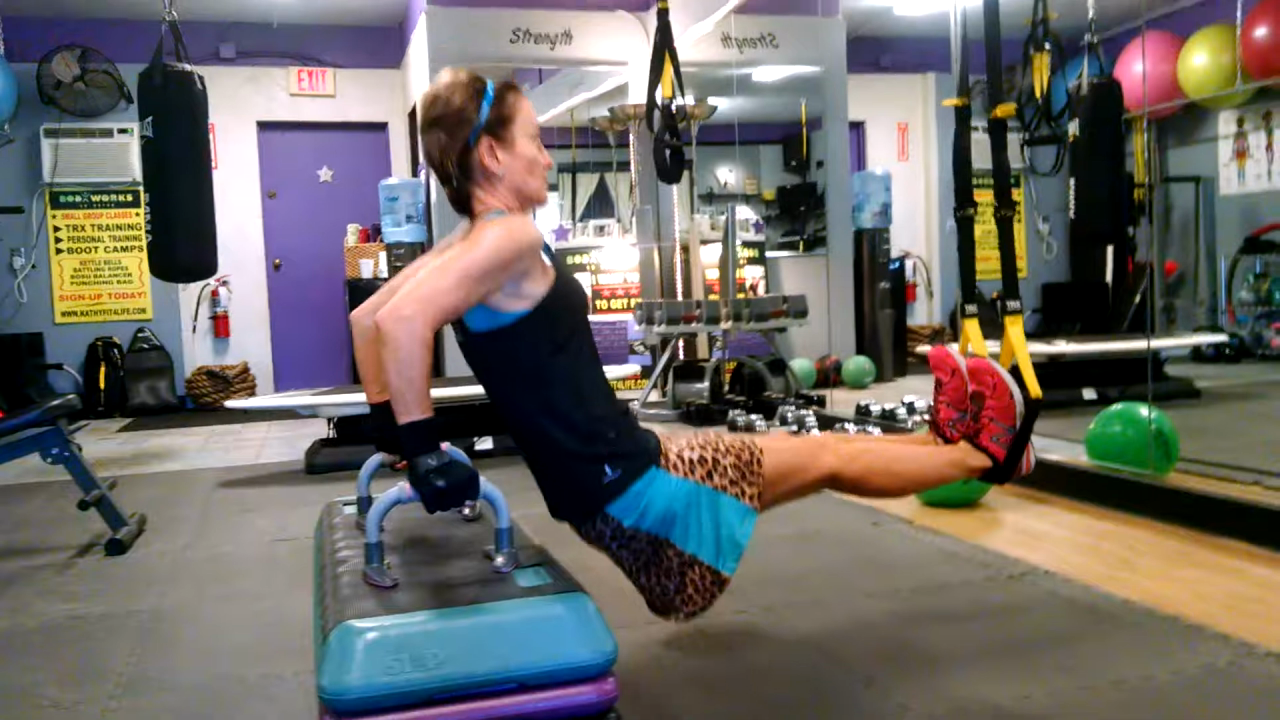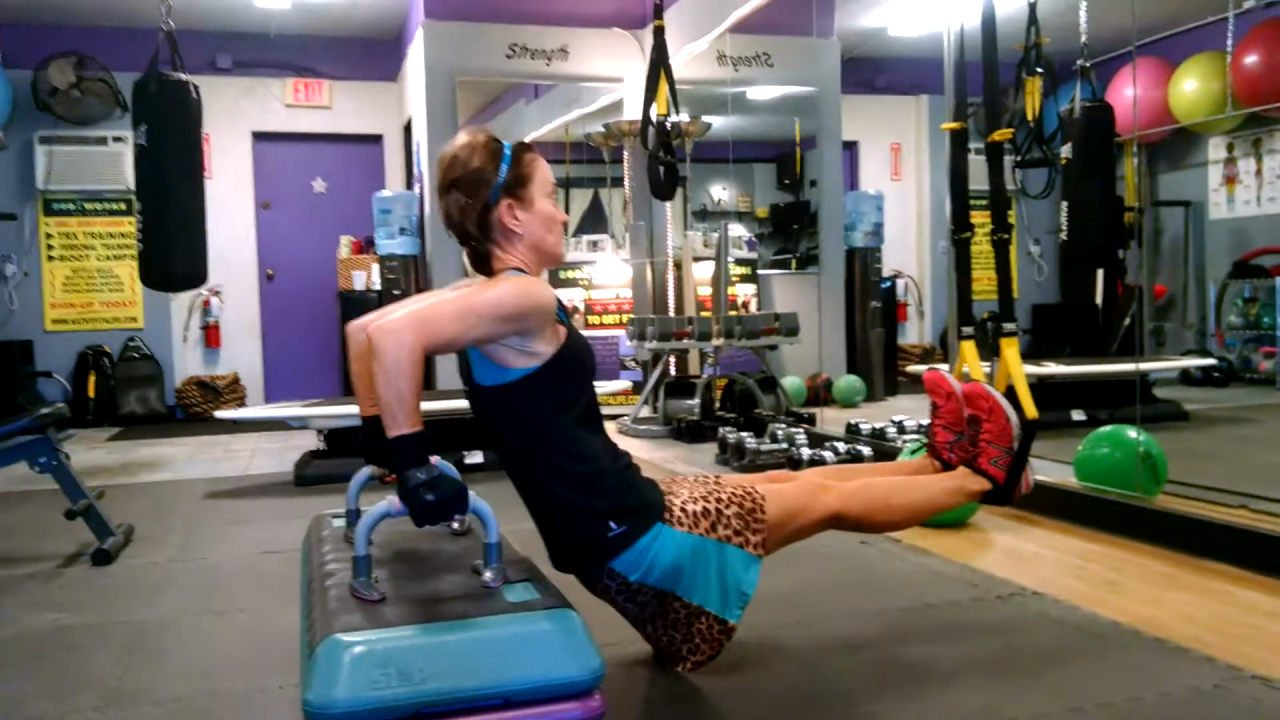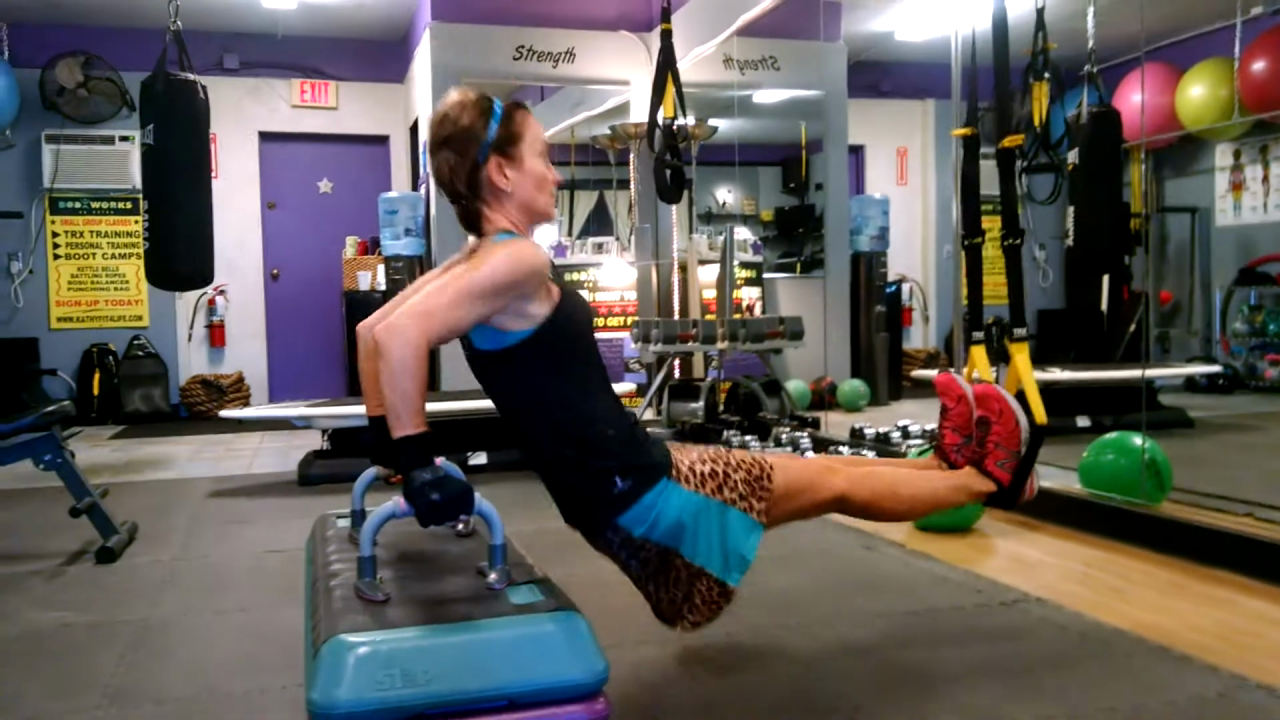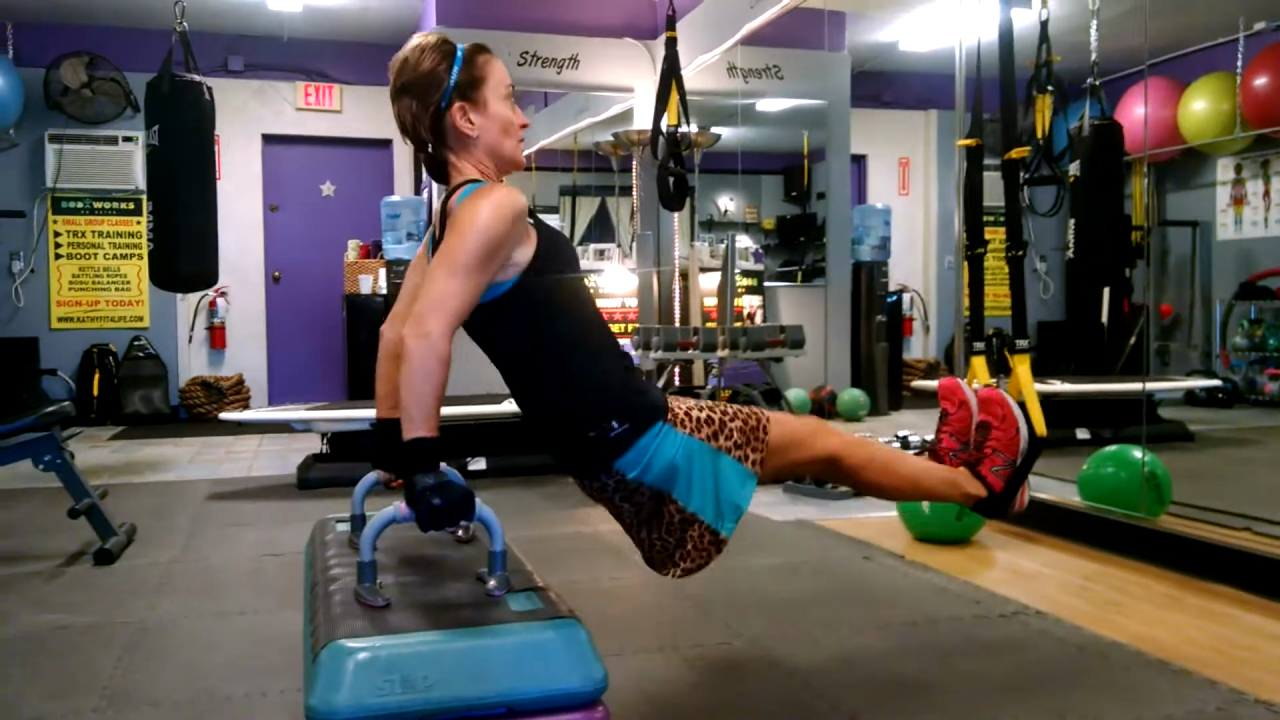
dt=0.3s
person 1, frame 1
left shoulder: (467, 246)
right shoulder: (509, 237)
left elbow: (367, 322)
right elbow: (404, 323)
left wrist: (396, 436)
right wrist: (426, 451)
left hip: (607, 477)
right hip: (624, 487)
left knee: (786, 444)
right knee: (824, 457)
left ankle: (939, 441)
right ankle: (982, 456)
person 1, frame 2
left shoulder: (484, 294)
right shoulder: (524, 298)
left elbow: (361, 334)
right elbow: (389, 335)
left wrist: (385, 449)
right wrist: (413, 466)
left hip: (616, 517)
right hip: (627, 537)
left knee: (787, 481)
right knee: (825, 499)
left ankle: (940, 463)
right ankle: (979, 478)
person 1, frame 3
left shoulder: (480, 260)
right shoulder: (517, 262)
left elbow: (371, 331)
right elbow: (398, 338)
left wrist: (394, 449)
right wrist: (419, 463)
left hip: (623, 484)
right hip: (634, 496)
left knee: (797, 464)
right knee: (830, 481)
left ankle: (949, 465)
right ankle: (985, 479)
person 1, frame 4
left shoulder: (455, 215)
right shoulder: (494, 207)
left elbow: (394, 335)
right elbow: (422, 338)
left wrist: (394, 450)
right wrist: (422, 468)
left hip: (604, 441)
right hip: (628, 441)
left knee: (806, 436)
right knee: (820, 440)
left ankle: (939, 471)
right ankle: (978, 487)
